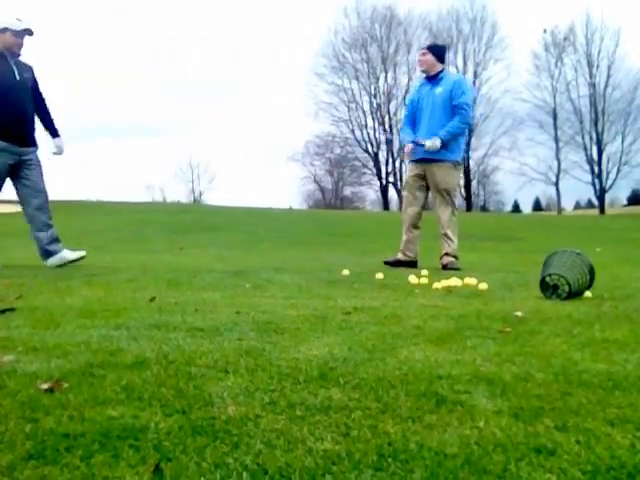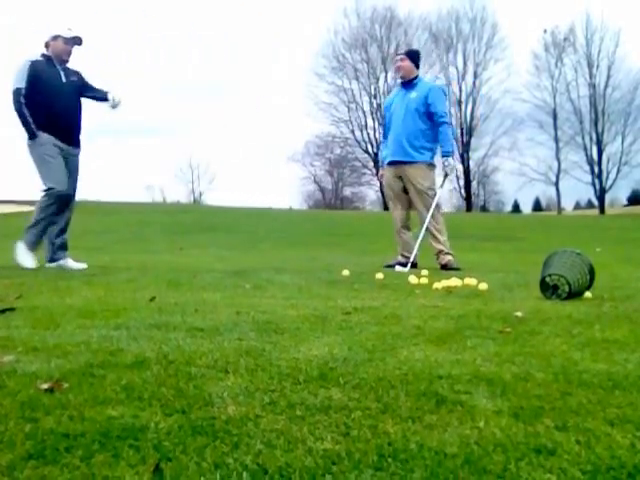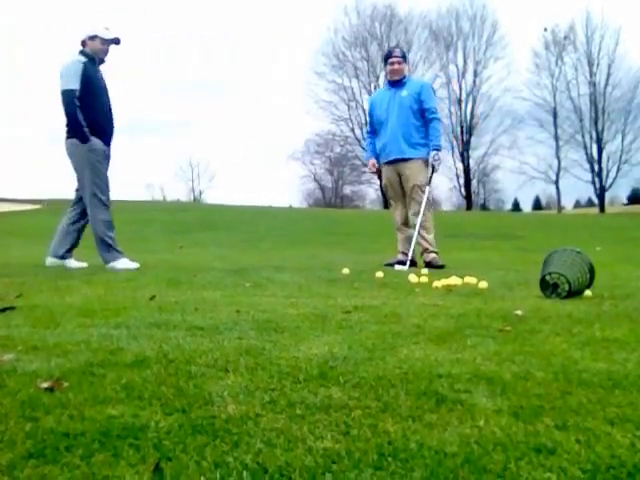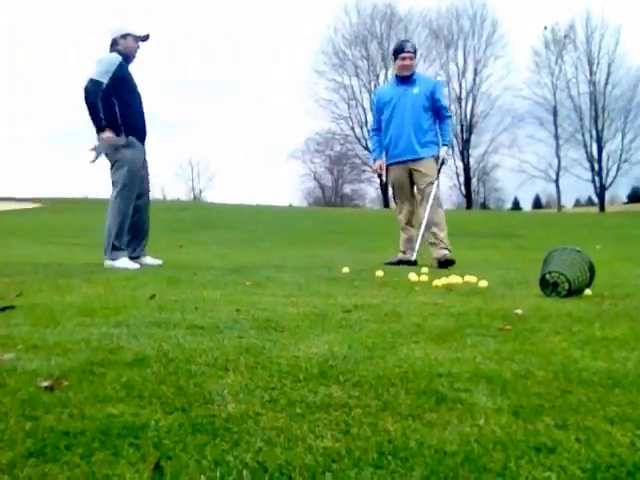
dt=0.5s
person 1, frame 1
left shoulder: (26, 70)
left elbow: (40, 104)
left wrist: (55, 135)
left hip: (26, 148)
left knee: (37, 199)
left ankle: (52, 251)
person 1, frame 2
left shoulder: (74, 76)
right shoulder: (31, 67)
left elbow: (90, 91)
right elbow: (20, 100)
left wrist: (109, 96)
right wrist: (34, 133)
left hip: (71, 145)
right hip: (45, 140)
left knee: (66, 198)
right knee: (57, 189)
left ankle: (57, 255)
right ankle: (28, 243)
person 1, frame 3
left shoulder: (94, 70)
right shoulder: (77, 65)
right elbow: (71, 103)
right wrist: (87, 139)
left hip: (97, 145)
right hip: (86, 144)
left knee: (84, 200)
right knee: (98, 200)
left ankle: (58, 254)
right ankle: (112, 256)
person 1, frame 4
left shoulder: (121, 67)
right shoulder: (112, 61)
right elbow: (91, 91)
left wrist: (105, 142)
right wrist: (103, 129)
left hip: (132, 142)
right hip: (123, 141)
left knee: (140, 198)
right knee: (123, 195)
left ankle: (136, 252)
right ankle: (114, 254)
person 2, frame 1
left shoulder: (458, 84)
right shoulder: (417, 91)
left elbow: (463, 117)
right elbow: (407, 122)
left wrist: (439, 139)
right wrist: (409, 142)
left hip: (445, 158)
right hip: (417, 159)
left knee: (446, 209)
right knee: (410, 208)
left ankle: (449, 256)
right ankle: (407, 254)
person 2, frame 2
left shoulder: (431, 90)
right shoulder: (392, 98)
left elbow: (443, 123)
left wrist: (447, 154)
right wrist: (382, 163)
left hip: (418, 161)
right hip: (392, 164)
left knee: (429, 210)
right knee: (398, 213)
left ankle: (444, 256)
right ankle: (406, 256)
person 2, frame 3
left shoulder: (420, 87)
right shoulder: (376, 97)
left elbow: (432, 119)
right elbow: (371, 131)
left wrist: (435, 148)
right wrist: (371, 155)
left hip: (414, 157)
right hip: (387, 161)
left knee: (419, 207)
right knee: (398, 209)
left ankle: (429, 253)
right ankle: (405, 253)
person 2, frame 4
left shoulder: (430, 85)
right shoulder: (382, 93)
left elbow: (444, 116)
right elbow: (376, 129)
left wrist: (445, 144)
right wrist: (377, 156)
left hip: (424, 155)
right hip: (395, 160)
left knee: (431, 203)
right knee: (403, 209)
left ankle: (442, 250)
right ankle: (406, 253)
